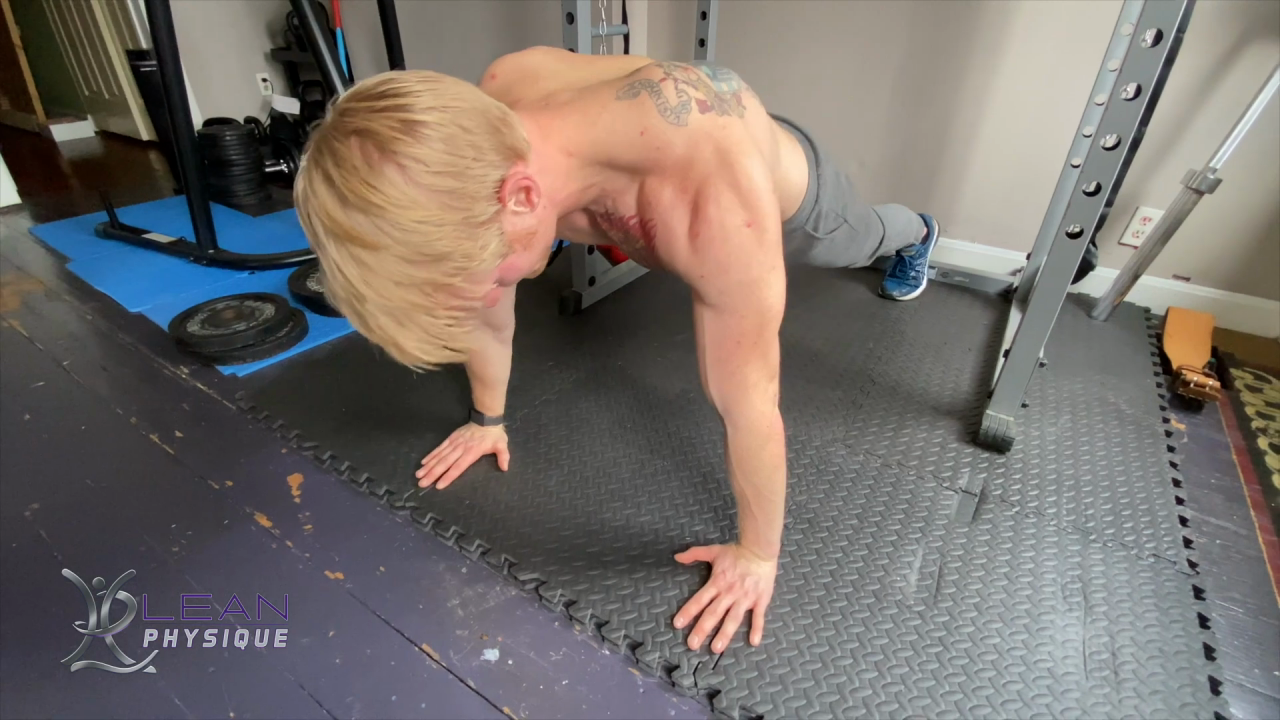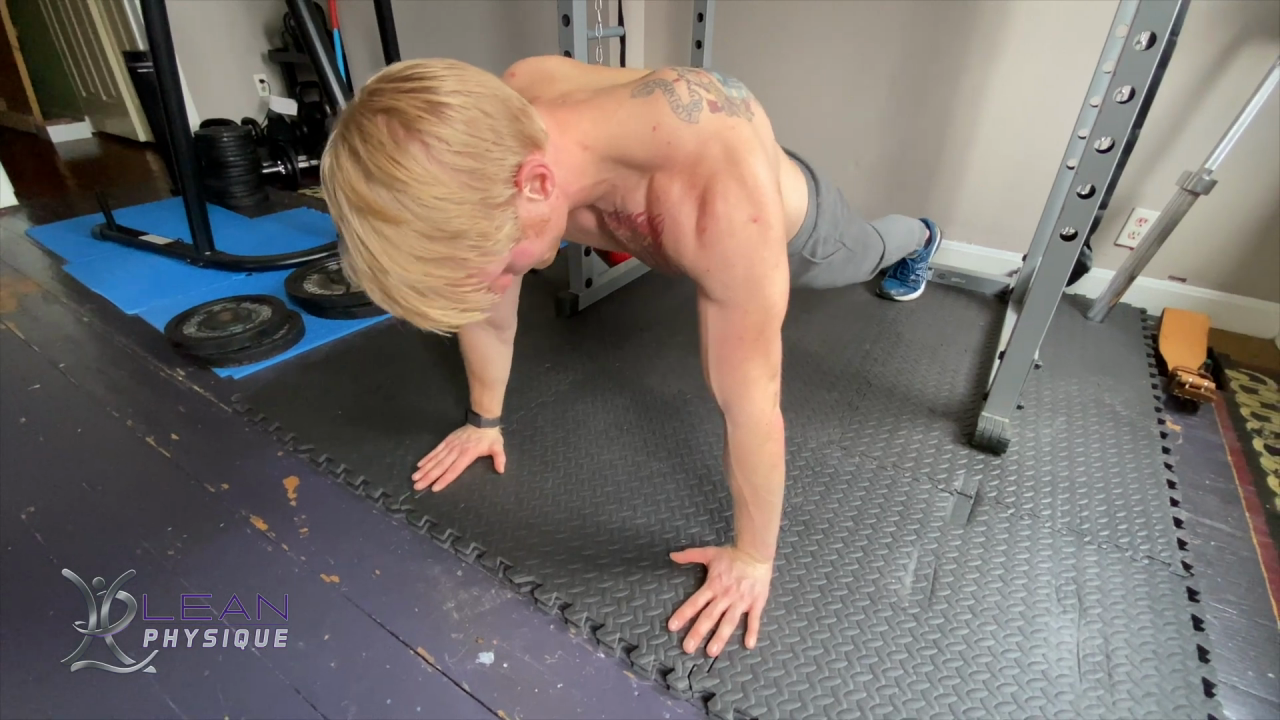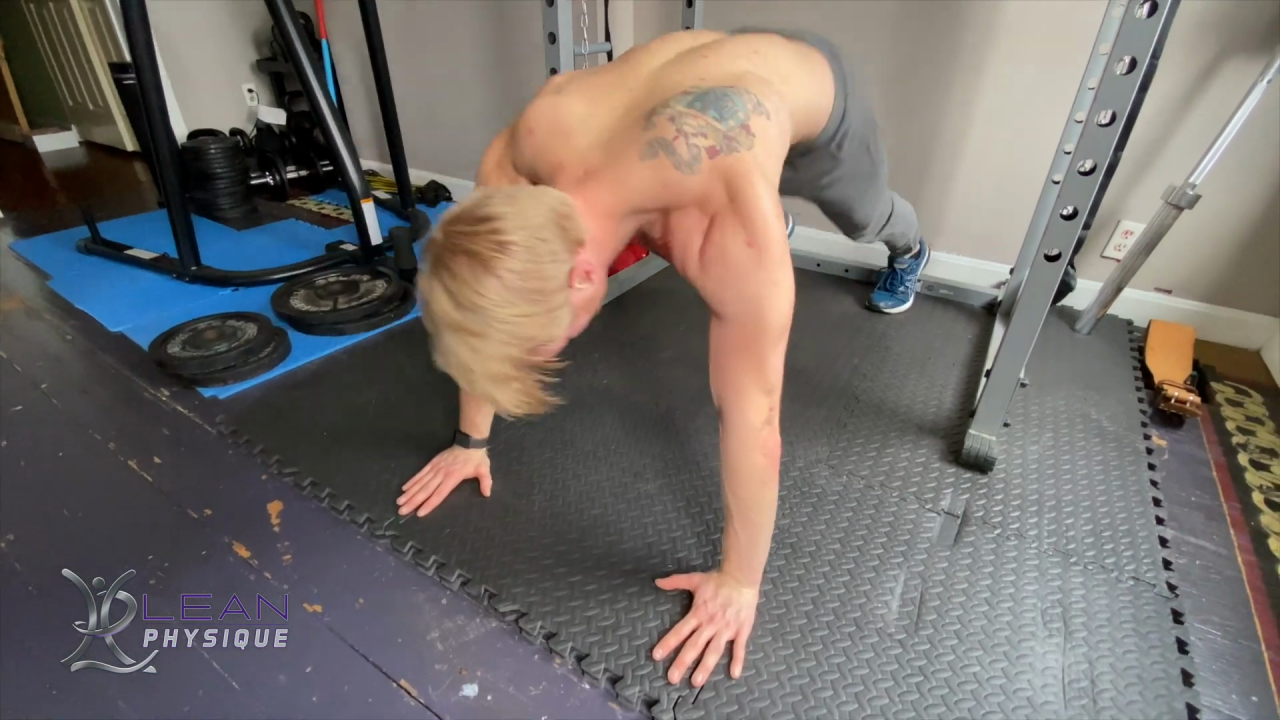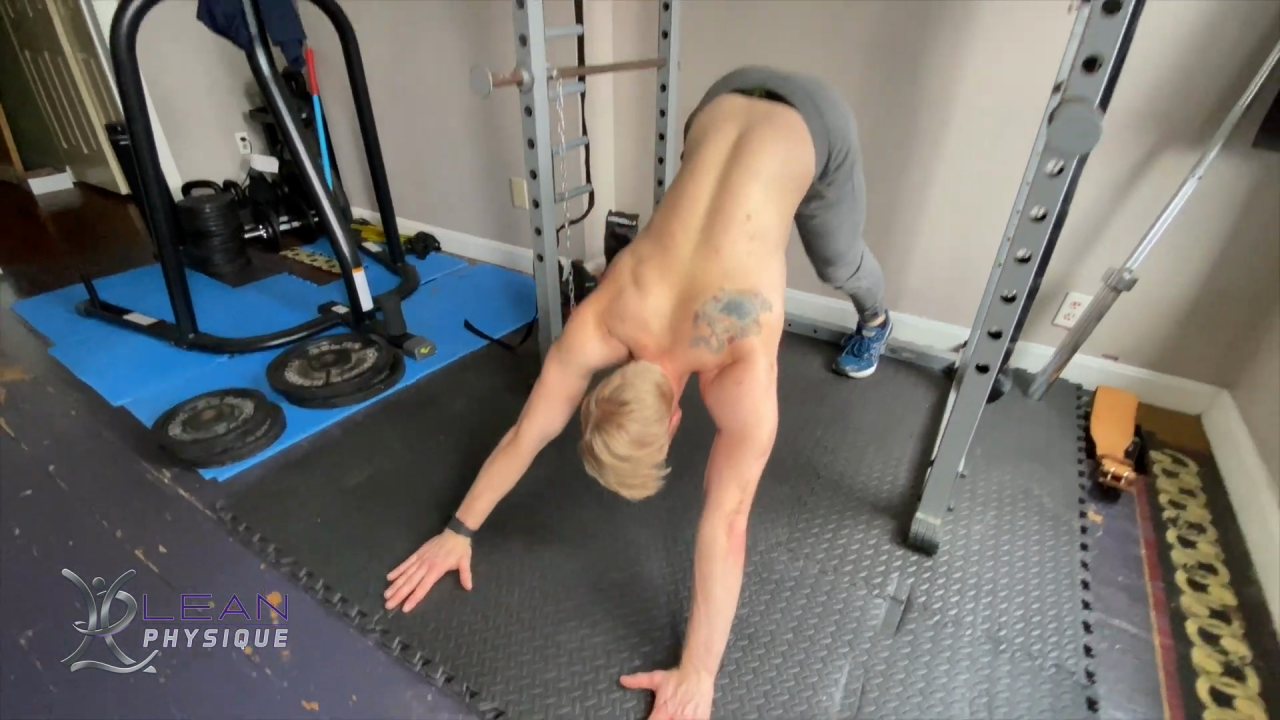
dt=0.7s
person 1, frame 1
left shoulder: (709, 197)
right shoulder: (477, 138)
left elbow: (748, 406)
right elbow: (483, 311)
left wrist: (757, 555)
right wrist: (487, 418)
left hip: (790, 198)
left knee: (861, 243)
left ankle: (914, 232)
person 1, frame 2
left shoulder: (714, 196)
right shoulder: (494, 137)
left elbow: (750, 404)
right elbow: (489, 309)
left wrist: (752, 557)
right wrist: (484, 420)
left hip: (789, 225)
right hip: (677, 221)
left knee: (865, 251)
left ankle: (917, 238)
person 1, frame 3
left shoulder: (731, 230)
right shoulder: (514, 162)
left elbow: (750, 414)
right elbow: (497, 320)
right wrist: (471, 439)
left hip: (817, 109)
right hip: (750, 74)
left knee: (867, 218)
left ankle: (907, 250)
person 1, frame 4
left shoulder: (739, 368)
right shoulder: (603, 321)
left elbow: (726, 519)
right elbow: (527, 433)
right wrist: (457, 531)
left hip: (812, 123)
right hip: (731, 103)
left knee: (838, 264)
left ankle: (872, 322)
